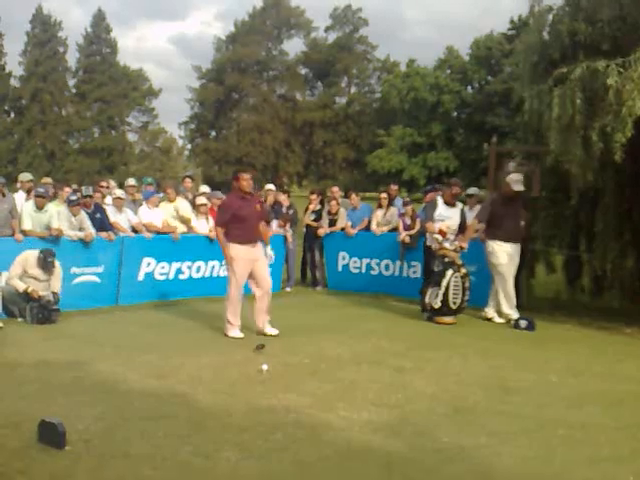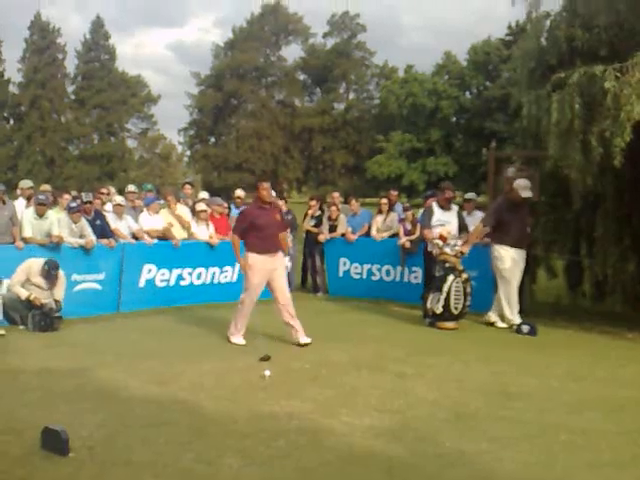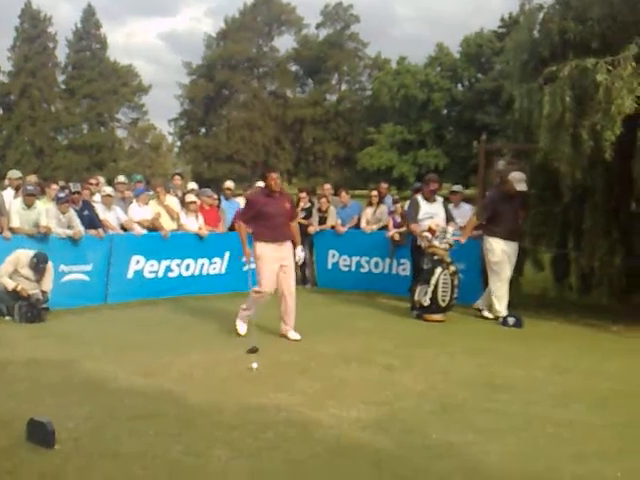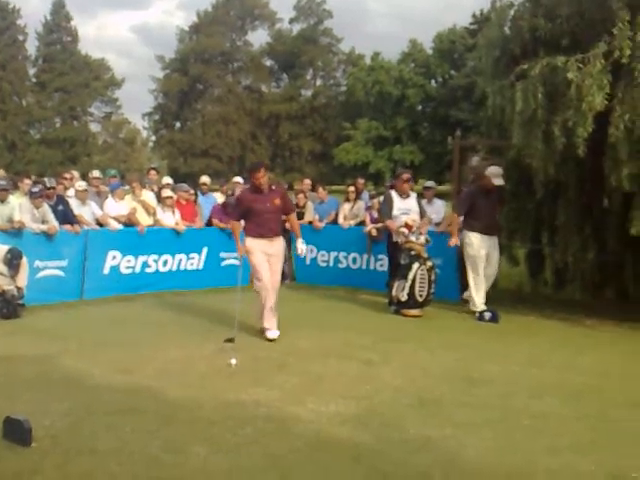
dt=0.2s
person 1, frame 1
left shoulder: (256, 200)
right shoulder: (230, 202)
right elbow: (219, 228)
left wrist: (267, 244)
right wrist: (225, 250)
left hip: (256, 248)
right hip: (237, 250)
left knee: (265, 285)
right knee: (235, 289)
left ankle: (263, 324)
right ankle: (232, 326)
person 1, frame 2
left shoulder: (276, 210)
right shoulder: (249, 211)
right elbow: (235, 235)
left wrist: (286, 256)
right wrist: (239, 258)
left hip: (276, 258)
right hip: (256, 259)
left knee: (284, 298)
right knee: (249, 298)
left ankle: (298, 334)
right ankle: (235, 333)
person 1, frame 3
left shoulder: (287, 198)
right shoulder: (256, 199)
left elbow: (293, 222)
right elbow: (241, 222)
left wrist: (298, 245)
right wrist: (245, 247)
left hip: (286, 247)
right hip: (265, 248)
left knee: (289, 289)
right knee: (266, 287)
left ankle: (288, 327)
right ankle: (243, 317)
person 1, frame 4
left shoulder: (279, 193)
right shoulder: (244, 196)
left elbow: (291, 215)
right elbow: (235, 220)
left wrist: (299, 239)
right wrist: (238, 243)
left hip: (277, 242)
right hip: (255, 243)
left knee: (274, 284)
right knee: (265, 282)
left ankle: (270, 322)
right ankle: (268, 324)
person 2, frame 1
left shoulder: (519, 198)
right shoulder: (494, 200)
right elbow: (478, 221)
left wrist: (522, 222)
left hip: (515, 244)
right hip: (497, 244)
left knee: (501, 280)
right knee: (504, 279)
left ankle: (491, 311)
right ankle: (511, 313)
person 2, frame 2
left shoulder: (525, 204)
right shoulder: (500, 205)
right elbow: (482, 225)
left wrist: (527, 228)
left hip: (520, 250)
right hip: (503, 248)
left knee: (511, 285)
right knee: (508, 285)
left ankle: (493, 315)
right ankle: (513, 319)
person 2, frame 3
left shoulder: (518, 197)
right shoulder: (494, 197)
right elbow: (476, 217)
right wrist: (464, 236)
left hip: (513, 242)
right hip: (495, 241)
left knee: (505, 277)
right knee: (499, 277)
left ankle: (483, 304)
right ankle: (500, 312)
person 2, frame 4
left shoulder: (497, 191)
right shoulder: (471, 192)
right elbow: (457, 214)
left wrist: (496, 219)
right wrist: (454, 235)
left hip: (492, 236)
right hip: (474, 235)
left knee: (492, 270)
right knee: (476, 272)
left ankle: (471, 296)
right ankle: (477, 306)
person 3, frame 1
left shoulder: (460, 207)
right shoulder: (435, 202)
left elbow: (465, 230)
right elbow: (428, 223)
left wrist: (462, 241)
right wrist: (437, 234)
right hip: (432, 246)
right knee: (430, 277)
right ankle: (427, 307)
person 3, frame 2
left shoulder: (456, 210)
right shoulder: (431, 208)
left elbow: (464, 231)
right elbow: (425, 230)
right wrist: (435, 240)
right hip: (432, 251)
right knee: (431, 283)
right ankle: (428, 313)
person 3, frame 3
left shoulder: (441, 201)
right shoulder: (416, 201)
left elbow: (451, 221)
right elbow: (411, 224)
left wrist: (449, 229)
right wrist: (423, 234)
left hip: (439, 245)
right hip: (421, 245)
left knee: (440, 276)
right knee: (420, 276)
left ankle: (438, 307)
right ankle: (417, 306)
person 3, frame 4
left shoulder: (414, 197)
right shoulder: (390, 196)
left elbow: (424, 216)
right elbow: (386, 220)
left wrist: (423, 226)
right wrist: (398, 230)
right hip: (396, 240)
right knee: (396, 272)
right ankle: (394, 301)
